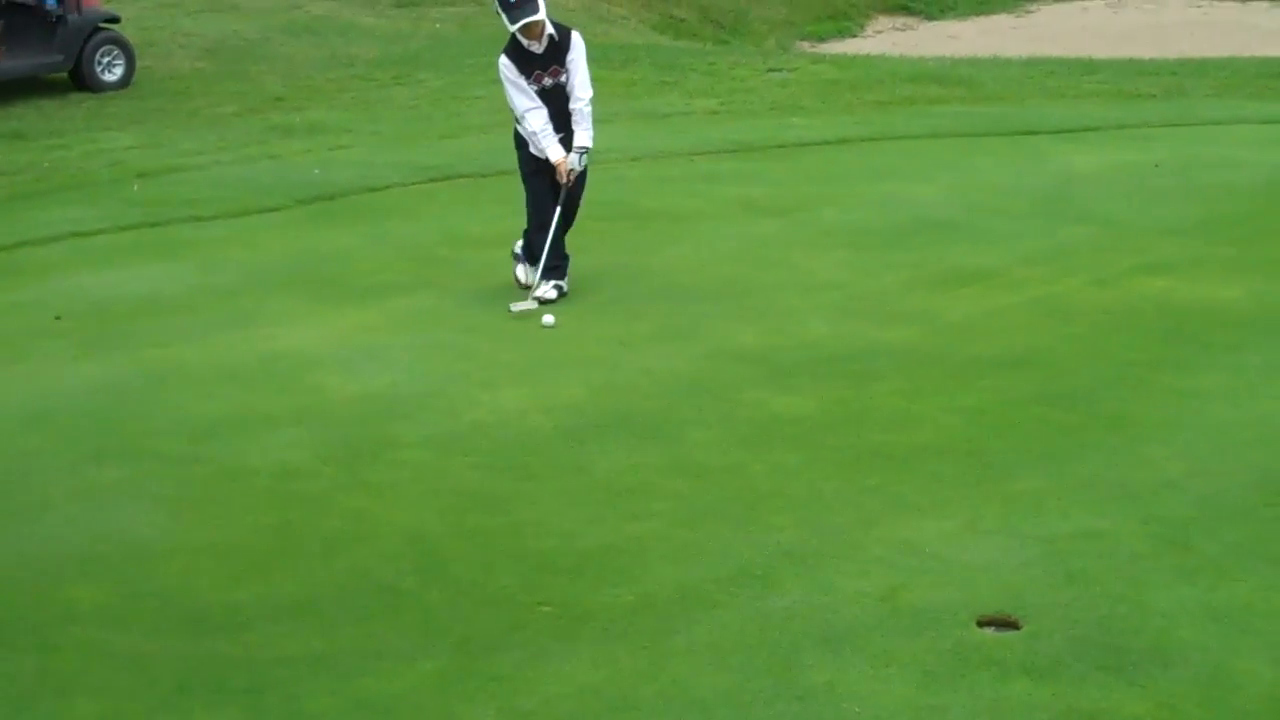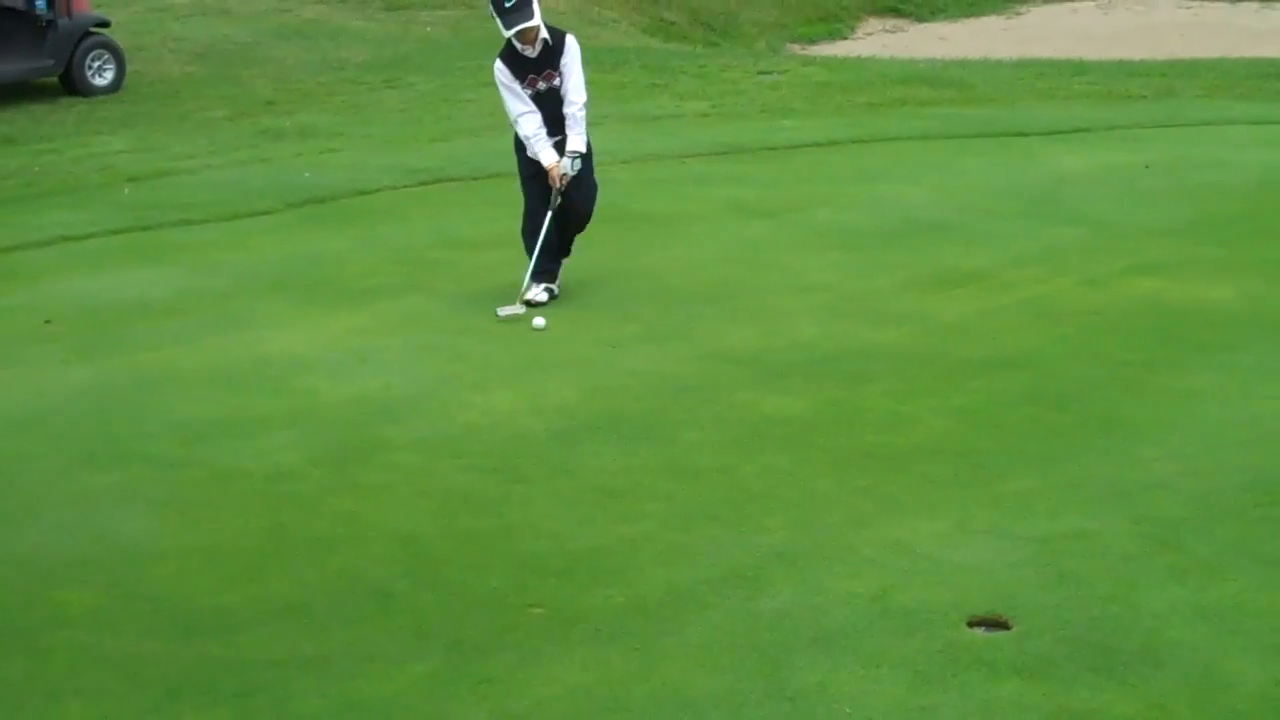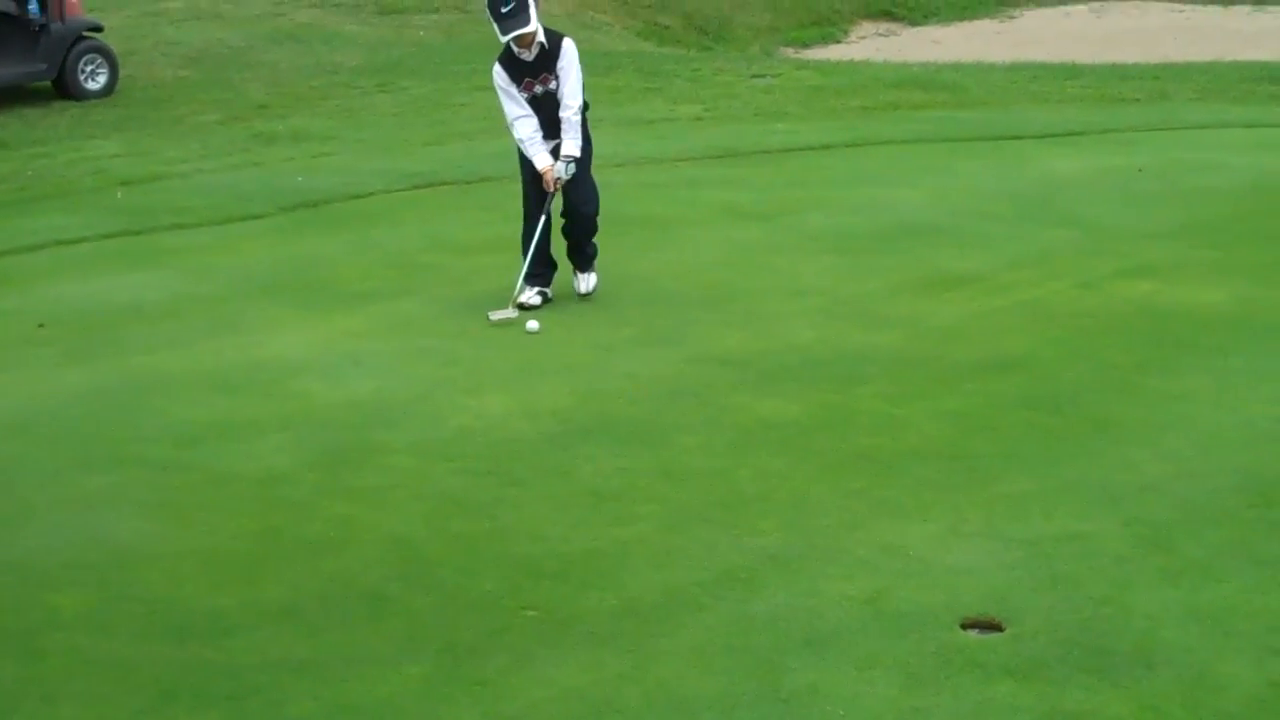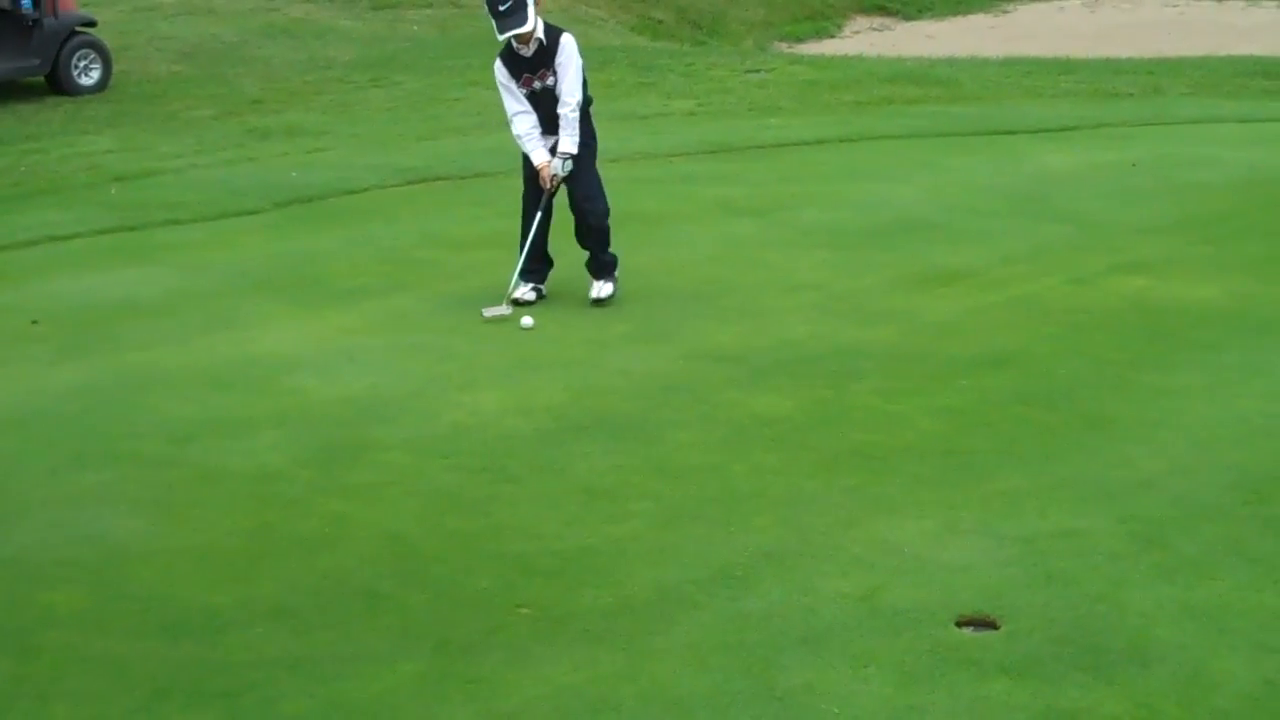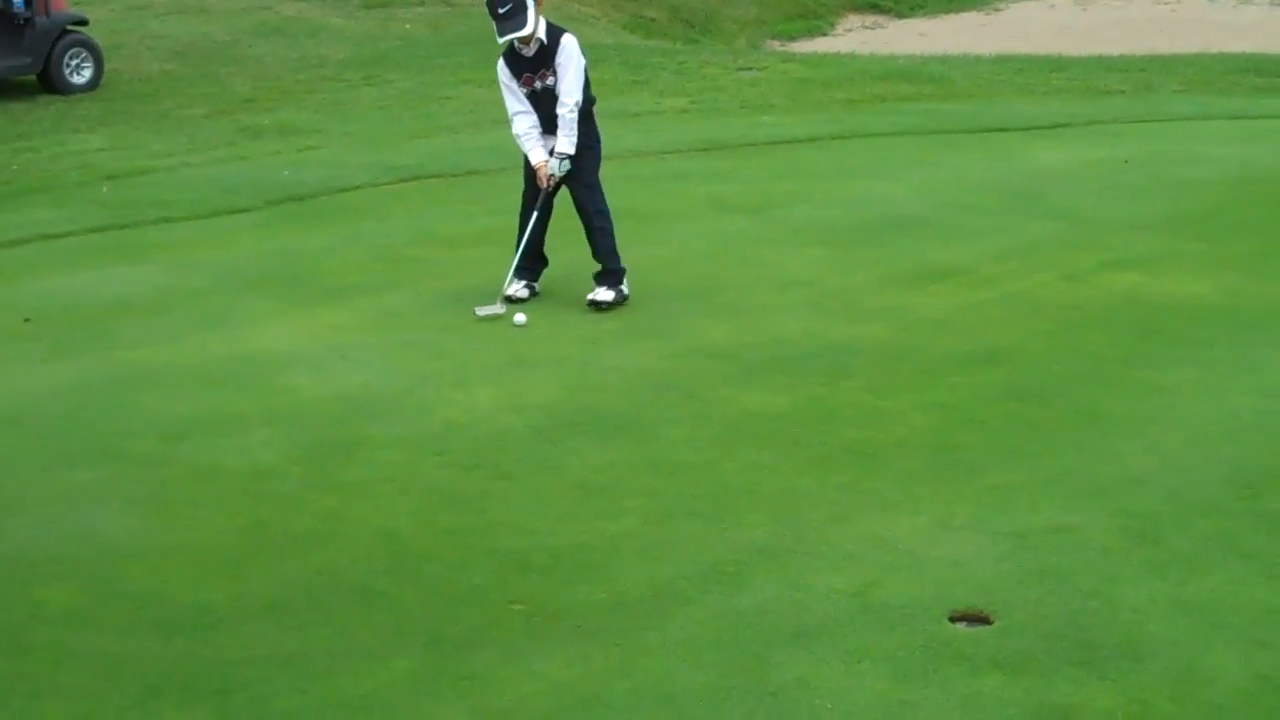
dt=0.1s
person 1, frame 1
left shoulder: (570, 40)
right shoulder: (509, 60)
left elbow: (581, 97)
right elbow: (531, 112)
left wrist: (580, 147)
right wrist: (555, 155)
left hip: (569, 135)
right hip: (534, 141)
left knee: (568, 203)
right knee: (542, 208)
left ankle: (528, 250)
right ankle: (553, 275)
person 1, frame 2
left shoulder: (565, 44)
right shoulder: (504, 65)
left elbow: (575, 102)
right elbow: (525, 117)
left wrist: (572, 153)
right wrist: (548, 159)
left hip: (571, 138)
right hip: (532, 144)
left knee: (582, 201)
right knee: (538, 210)
left ankle: (557, 247)
right ankle: (543, 277)
person 1, frame 3
left shoulder: (563, 47)
right shoulder: (503, 68)
left elbow: (572, 106)
right elbow: (521, 121)
left wrist: (567, 157)
right wrist: (544, 164)
left hip: (571, 141)
right hip: (533, 146)
left knee: (583, 206)
right knee: (536, 214)
left ankle: (583, 261)
right ankle: (537, 281)
person 1, frame 4
left shoulder: (562, 43)
right shoulder: (505, 64)
left elbow: (570, 104)
right elbow: (521, 116)
left wrist: (564, 154)
right wrist: (540, 159)
left hip: (575, 137)
right hip: (539, 144)
left knee: (589, 203)
right knee: (533, 208)
left ankle: (604, 271)
right ankle: (532, 277)
person 1, frame 5
left shoulder: (564, 43)
right shoulder: (507, 63)
left elbow: (569, 104)
right elbow: (521, 116)
left wrist: (562, 154)
right wrist: (538, 159)
left hip: (578, 137)
right hip: (539, 143)
left knee: (591, 205)
right knee: (533, 208)
left ankle: (613, 280)
right ankle: (526, 275)
